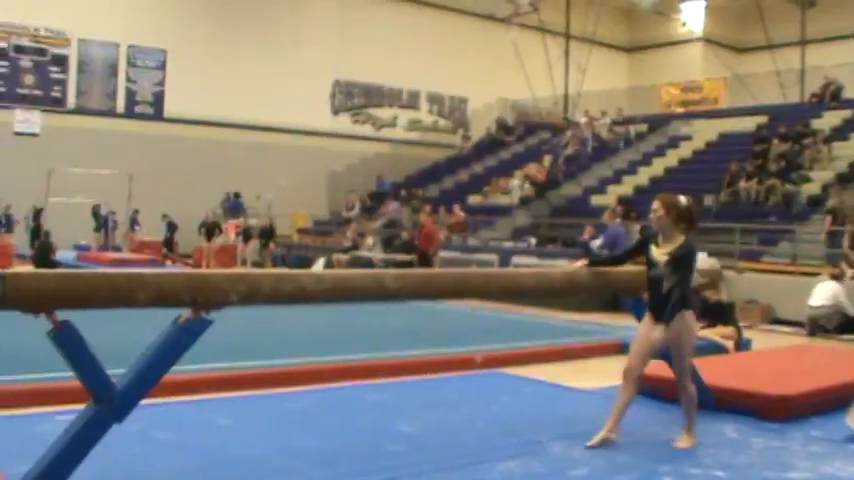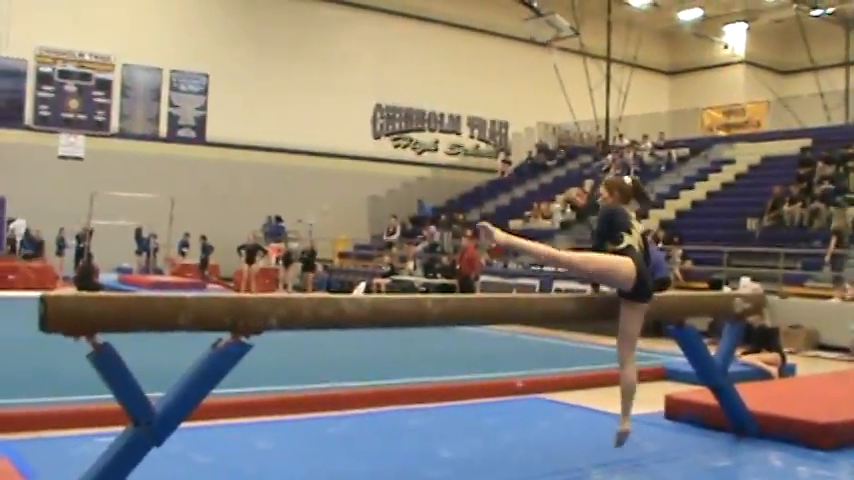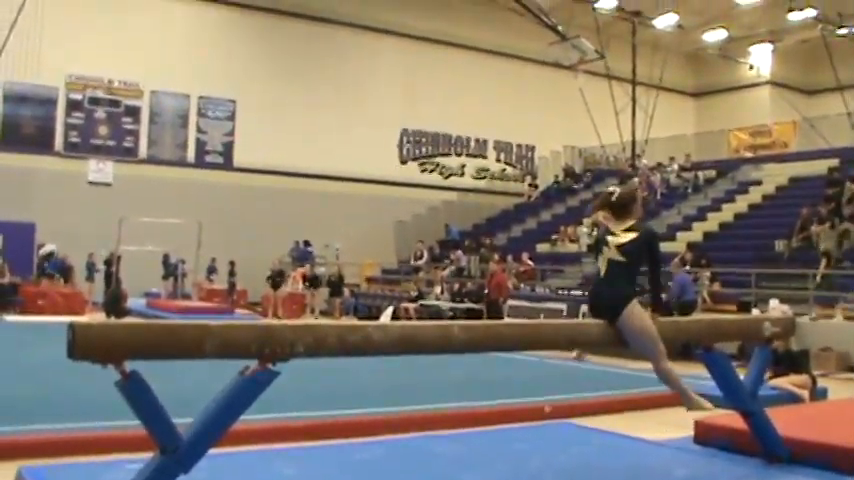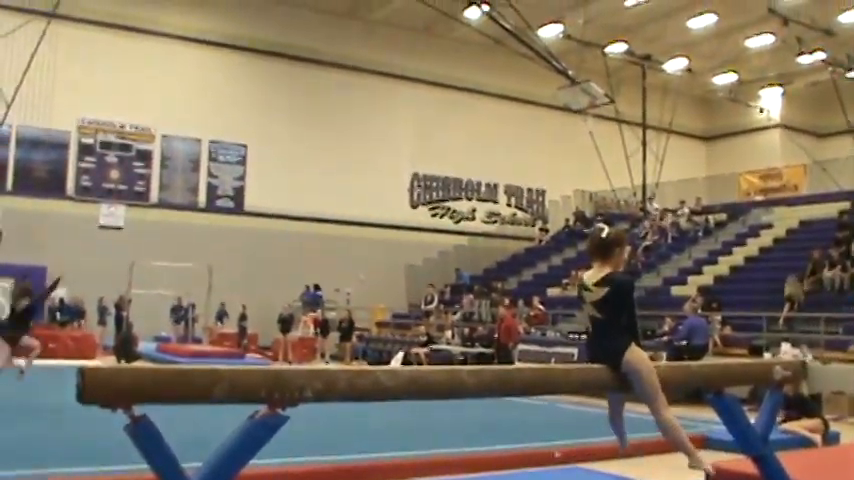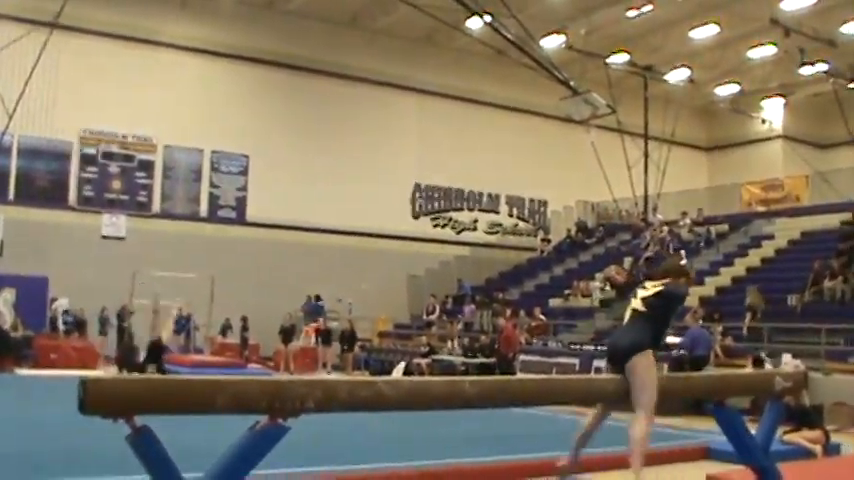
dt=0.7s
person 1, frame 1
left shoulder: (685, 249)
right shoulder: (650, 241)
left elbow: (683, 291)
right elbow: (621, 258)
left wrist: (663, 326)
right wrist: (589, 261)
left hip: (678, 315)
right hip: (653, 313)
left knee: (682, 378)
right knee: (631, 371)
left ankle: (690, 433)
right ankle: (609, 430)
person 1, frame 2
left shoulder: (610, 212)
right shoulder: (638, 225)
left elbow: (599, 246)
left wrist: (595, 279)
left hip: (628, 270)
right hip: (643, 287)
left knee: (563, 257)
right knee: (627, 357)
left ankle: (504, 240)
right ankle: (625, 419)
person 1, frame 3
left shoulder: (603, 233)
right shoulder: (649, 236)
right elbow: (655, 275)
right wrist: (656, 307)
left hip: (597, 298)
right hip: (621, 301)
right knee: (659, 358)
right ankle: (690, 399)
person 1, frame 4
left shoulder: (583, 280)
right shoulder: (621, 282)
right elbow: (630, 321)
right wrist: (637, 349)
left hip: (594, 350)
right hip: (618, 349)
left knee: (615, 398)
right knee: (660, 406)
left ankle: (622, 441)
right ankle: (694, 456)
person 1, frame 5
left shoulder: (642, 289)
right shoulder: (676, 293)
right elbow: (661, 328)
left hip: (616, 346)
right hip: (636, 348)
left knee: (603, 408)
right knee: (644, 413)
left ankle: (572, 459)
